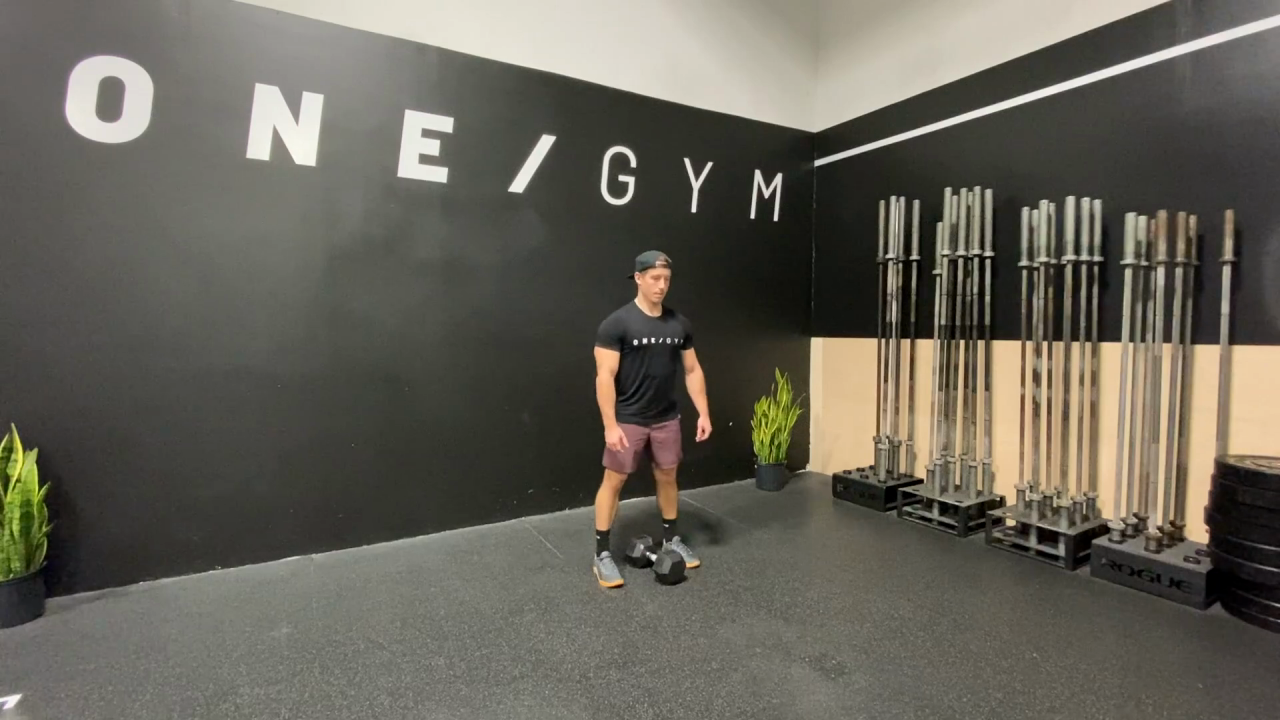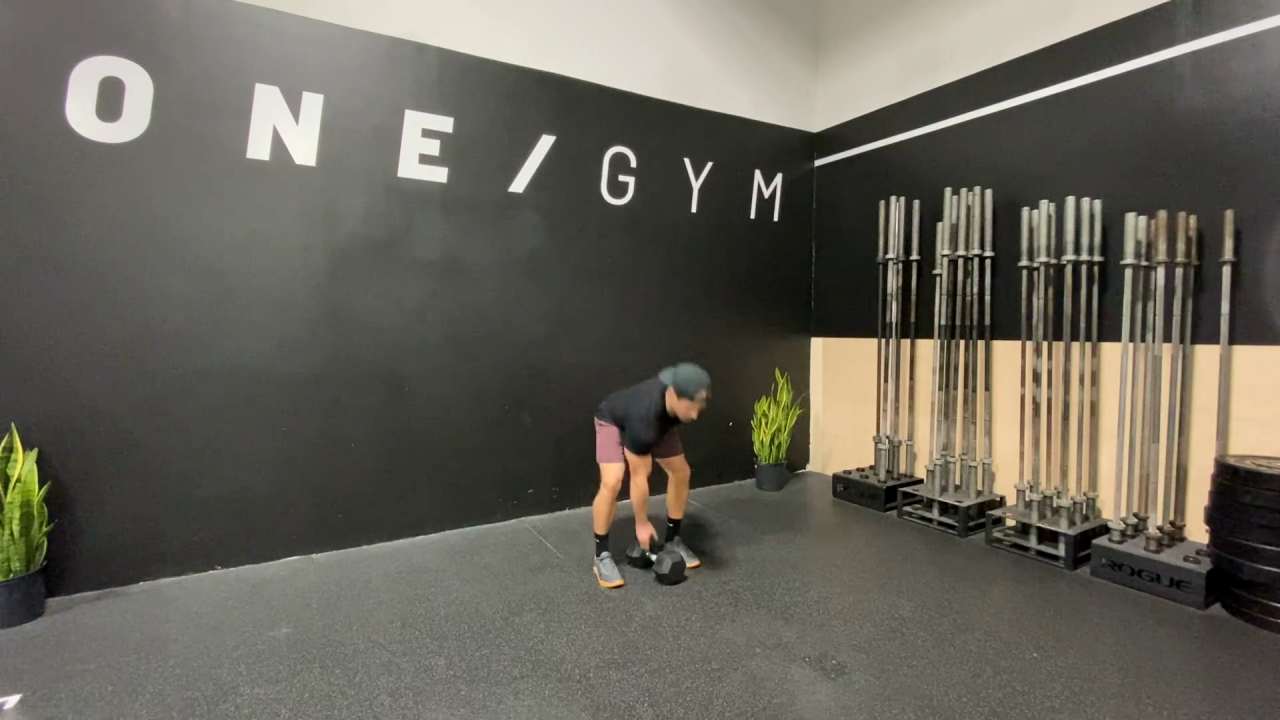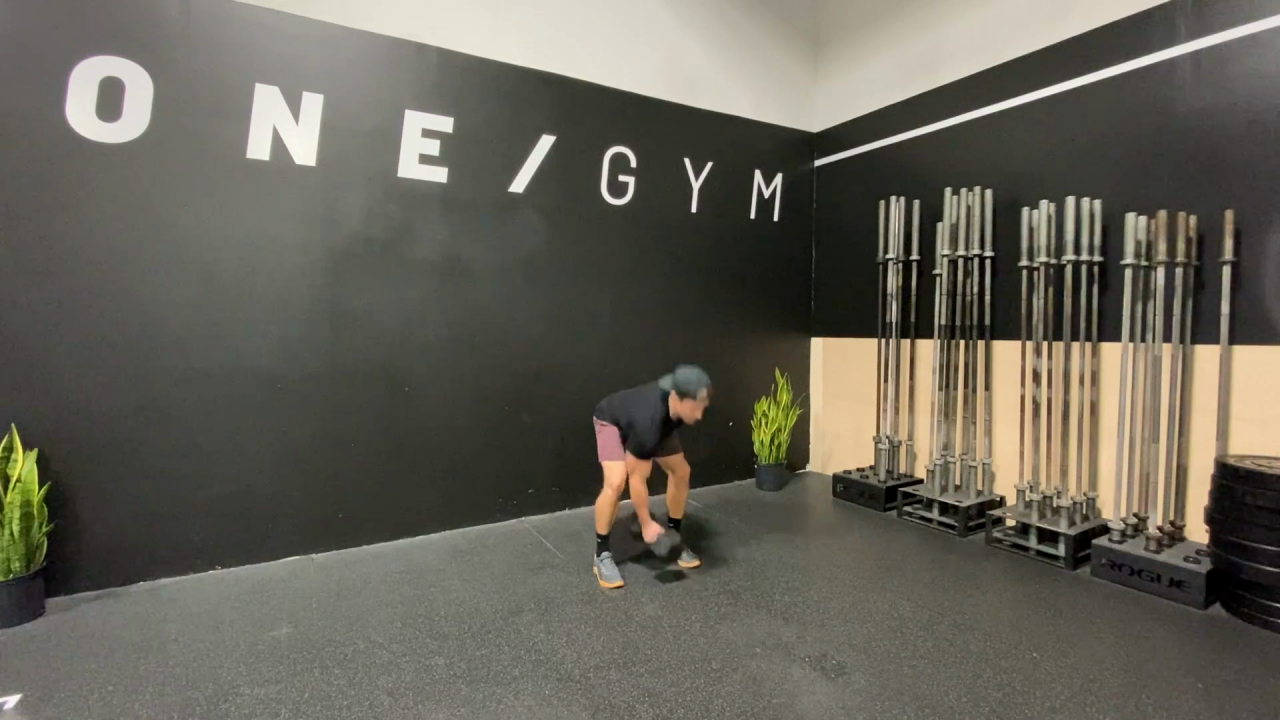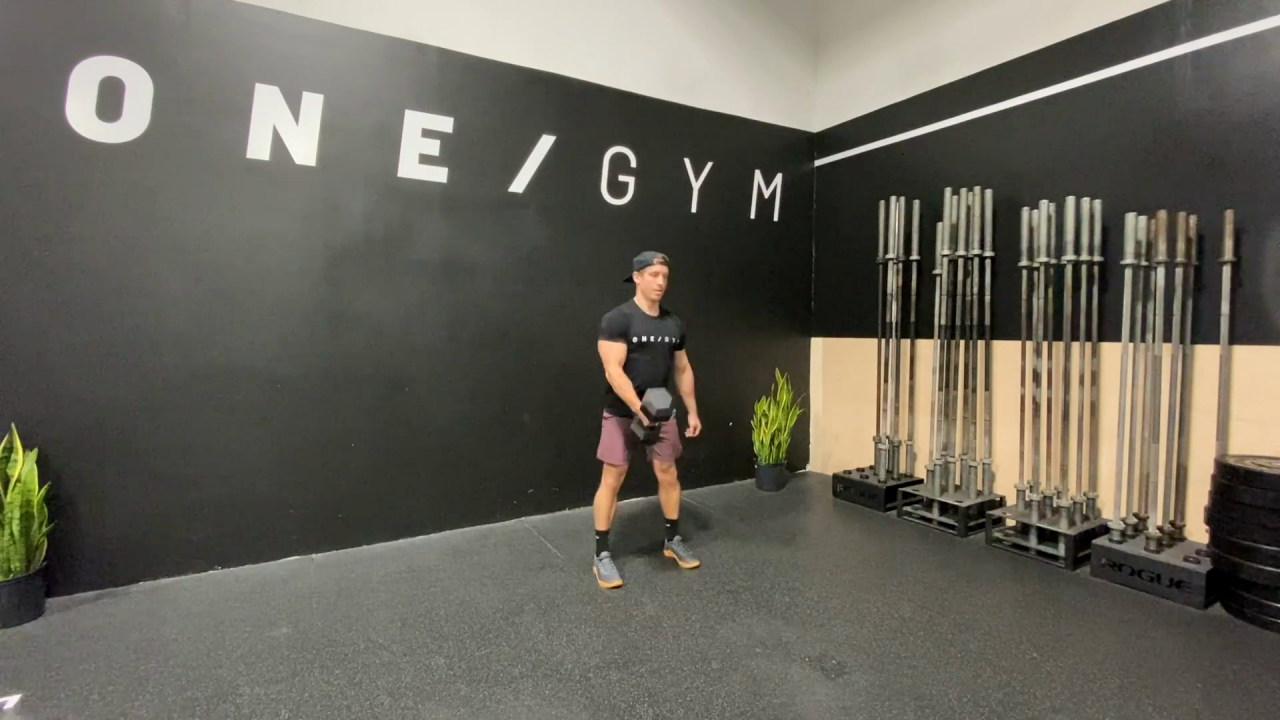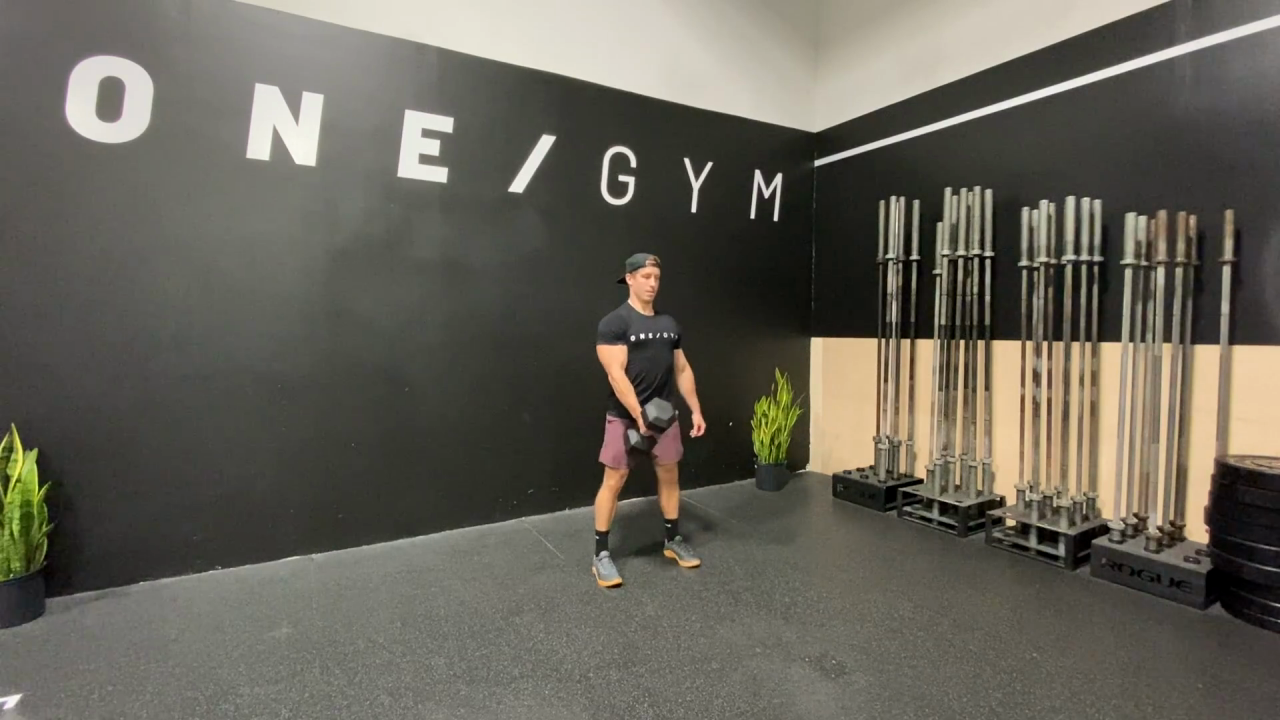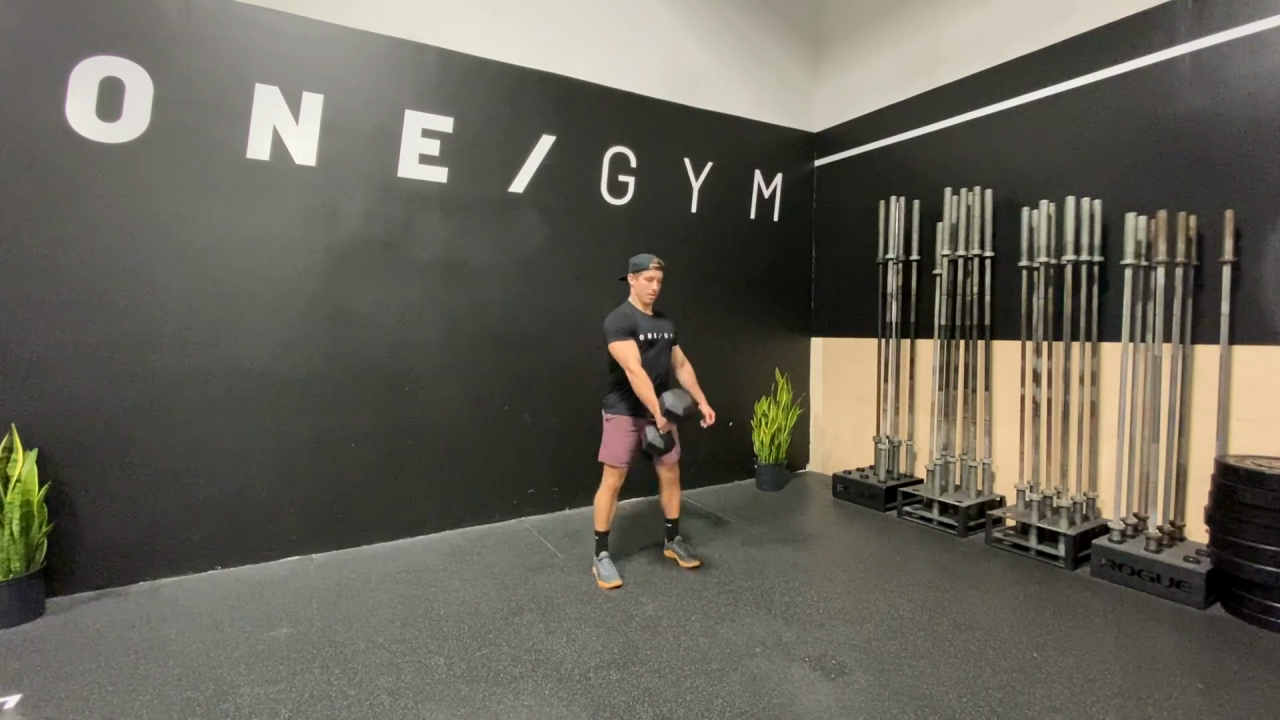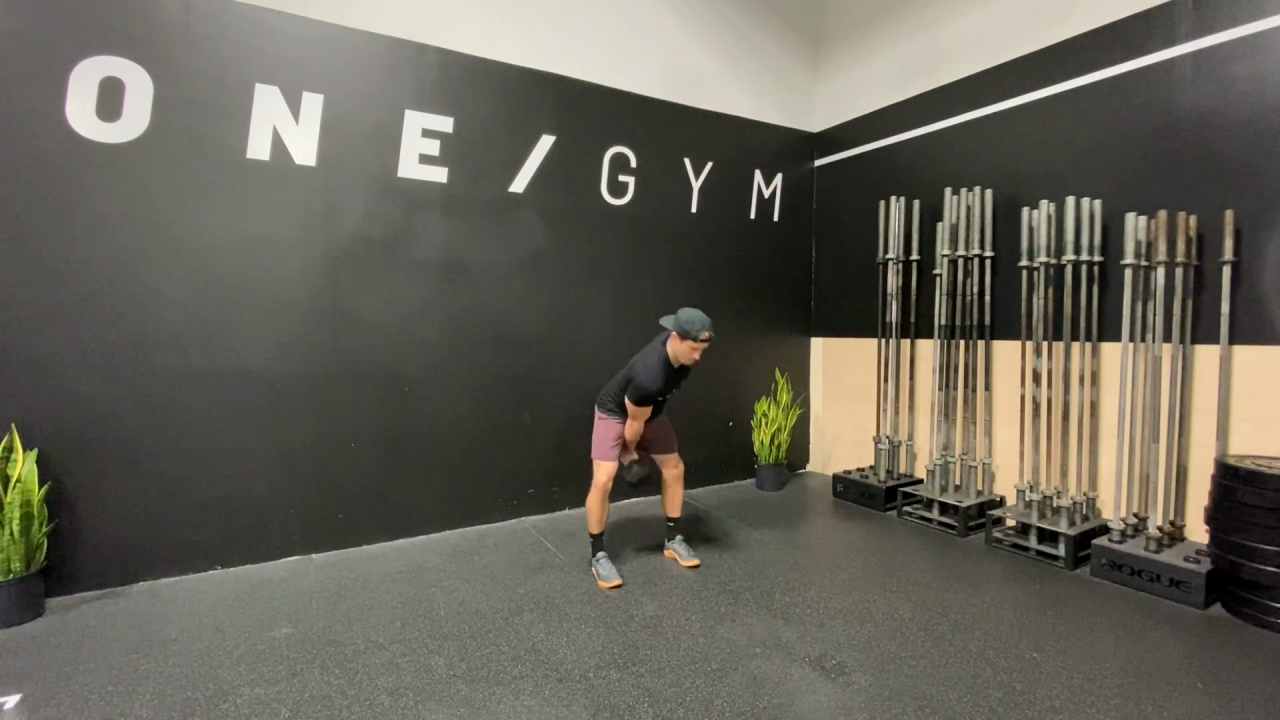
dt=0.5s
person 1, frame 1
left shoulder: (679, 324)
right shoulder: (617, 323)
left elbow: (692, 370)
right elbow: (605, 376)
left wrist: (703, 413)
right wrist: (610, 425)
left hip: (666, 418)
right hip: (628, 420)
left knee: (667, 478)
right knee: (614, 481)
left ankle: (671, 539)
right ankle: (602, 554)
person 1, frame 2
left shoulder: (686, 393)
right shoulder: (644, 422)
right elbow: (639, 479)
right wrist: (642, 523)
right hip: (613, 421)
left knee: (682, 473)
right knee: (612, 483)
left ankle: (672, 540)
right ankle: (602, 554)
person 1, frame 3
left shoulder: (685, 392)
right shoulder: (648, 426)
right elbow: (637, 480)
right wrist: (647, 524)
left hip: (641, 407)
right hip: (612, 421)
left knee: (681, 472)
right knee: (616, 482)
right ankle: (602, 555)
person 1, frame 4
left shoulder: (675, 324)
right shoulder: (618, 319)
left elbow: (683, 370)
right elbow: (613, 370)
left wrist: (692, 411)
right wrist: (639, 409)
right hip: (621, 414)
left knee: (668, 475)
right knee: (612, 480)
left ankle: (673, 540)
right ankle: (602, 555)
person 1, frame 5
left shoulder: (669, 323)
right shoulder: (614, 323)
left elbow: (682, 370)
right elbow: (616, 375)
left wrist: (696, 410)
right wrist: (640, 417)
right hip: (625, 416)
left knee: (669, 476)
right knee: (614, 482)
left ankle: (672, 540)
right ankle: (601, 554)
person 1, frame 6
left shoulder: (664, 321)
right shoulder: (620, 320)
left elbow: (681, 365)
right elbow: (634, 370)
left wrist: (702, 402)
right wrist: (658, 413)
left hip: (658, 409)
right hip: (622, 412)
left knee: (670, 474)
right knee: (612, 481)
left ankle: (673, 540)
right ankle: (601, 555)
person 1, frame 7
left shoulder: (682, 350)
right shoulder: (649, 375)
right elbow: (634, 423)
right wrist: (628, 451)
left hip: (651, 412)
right hip: (614, 413)
left knee: (675, 470)
right knee: (603, 482)
left ankle: (673, 540)
right ankle: (598, 555)
